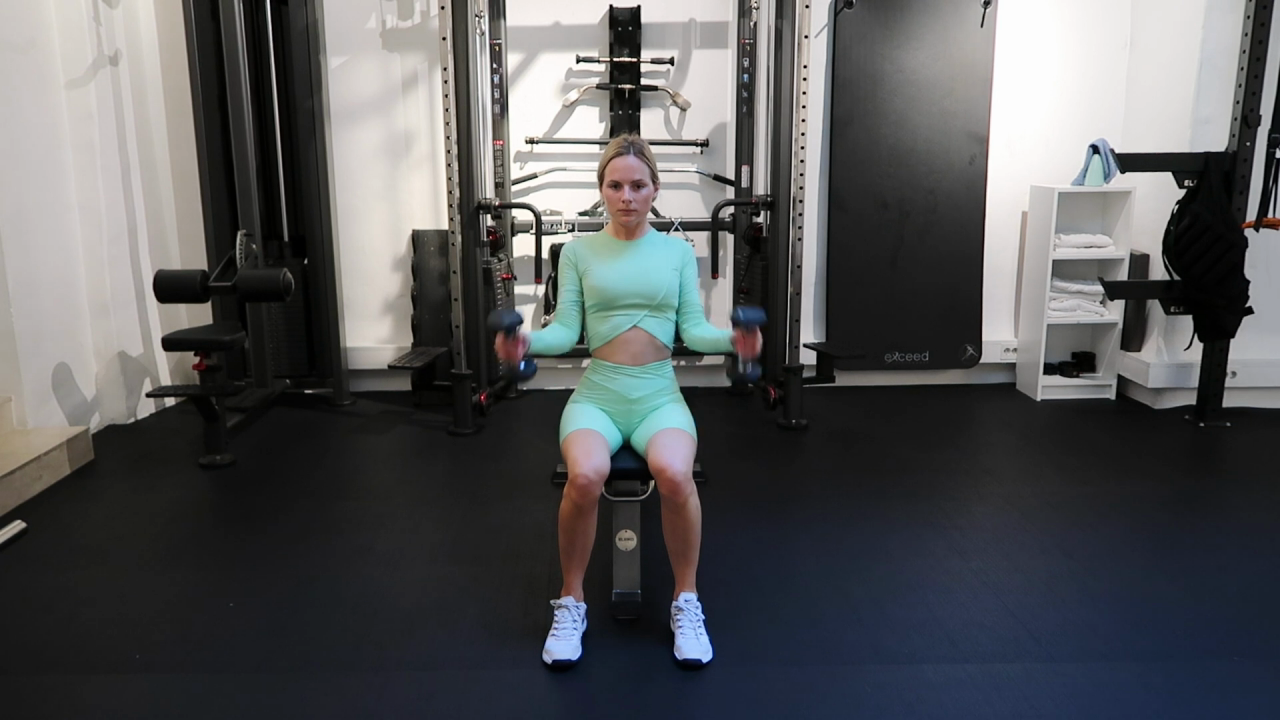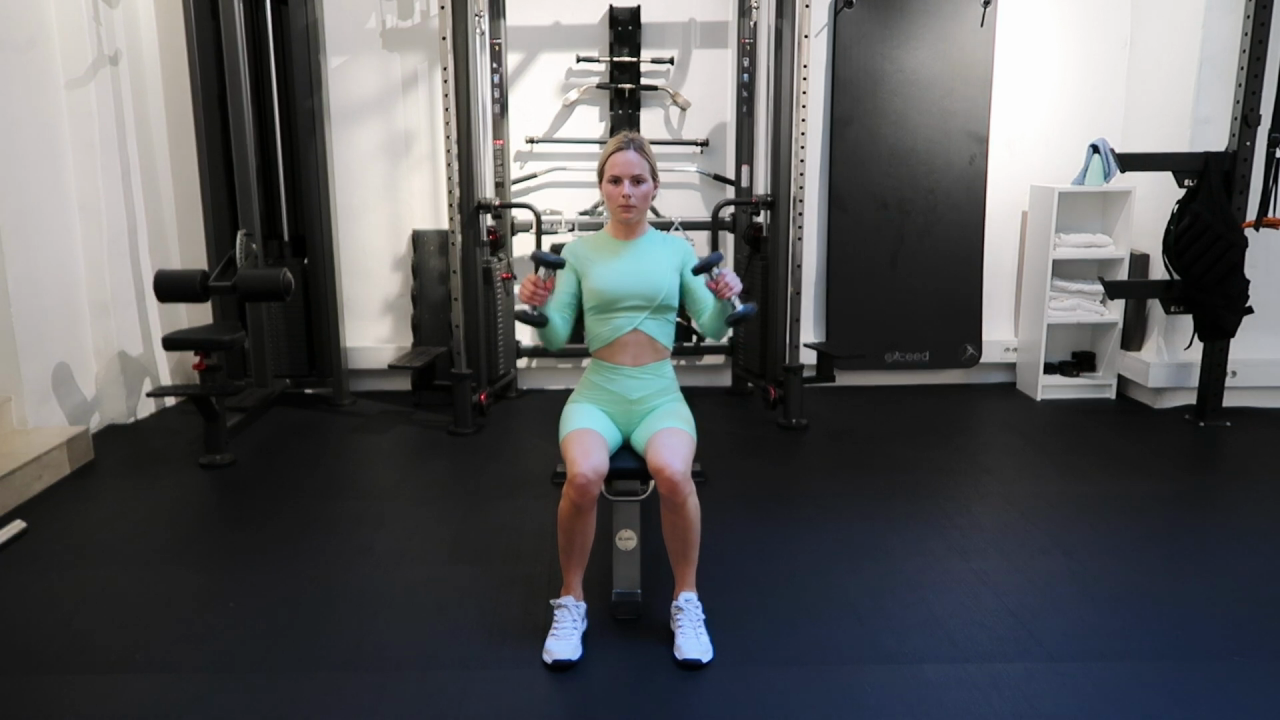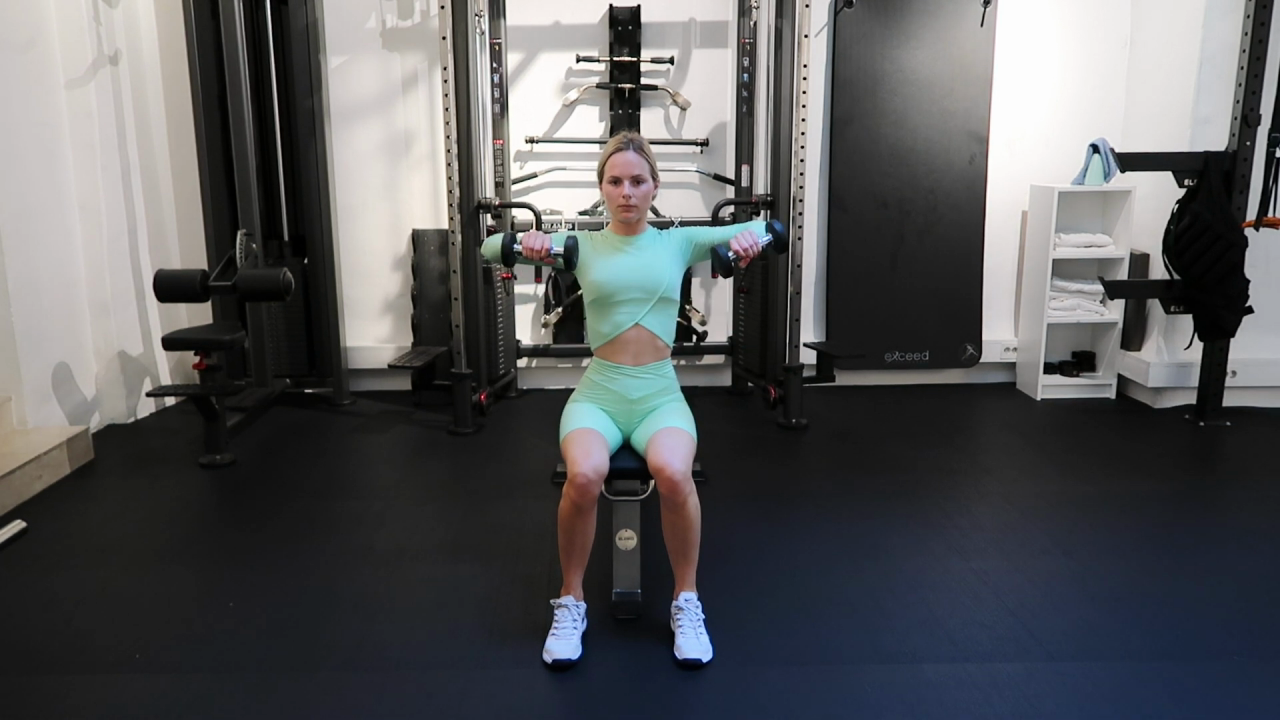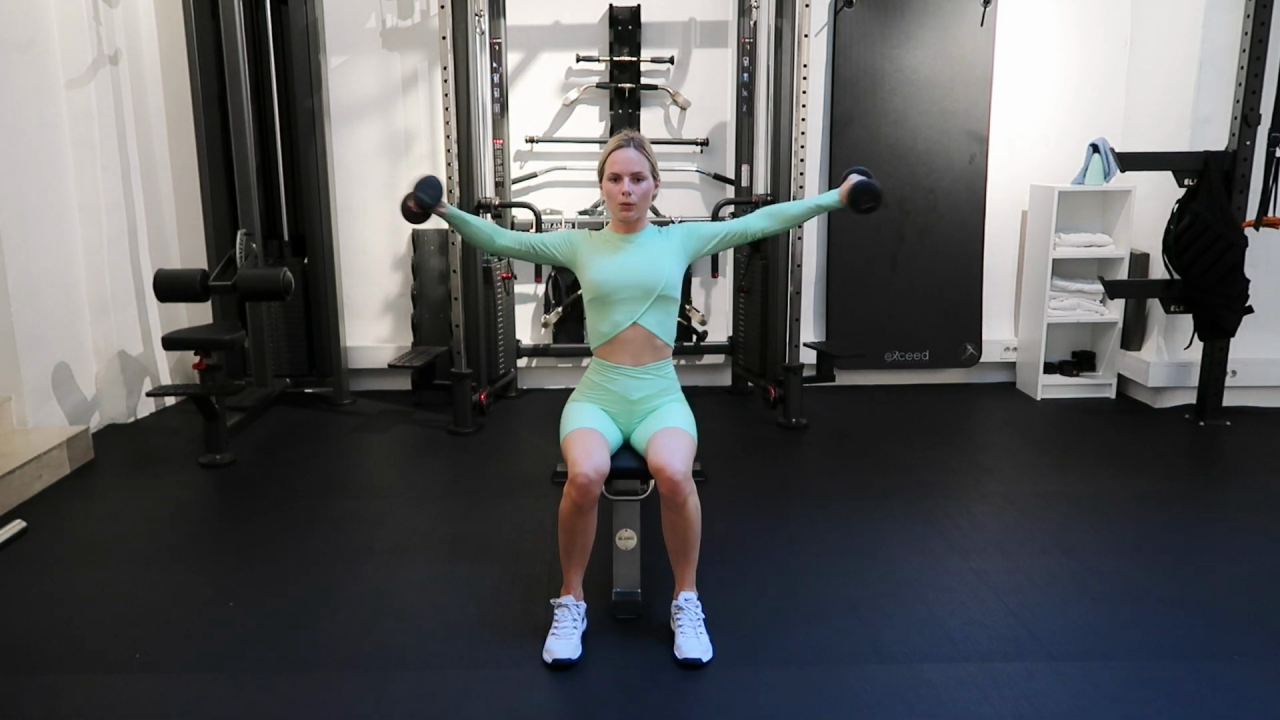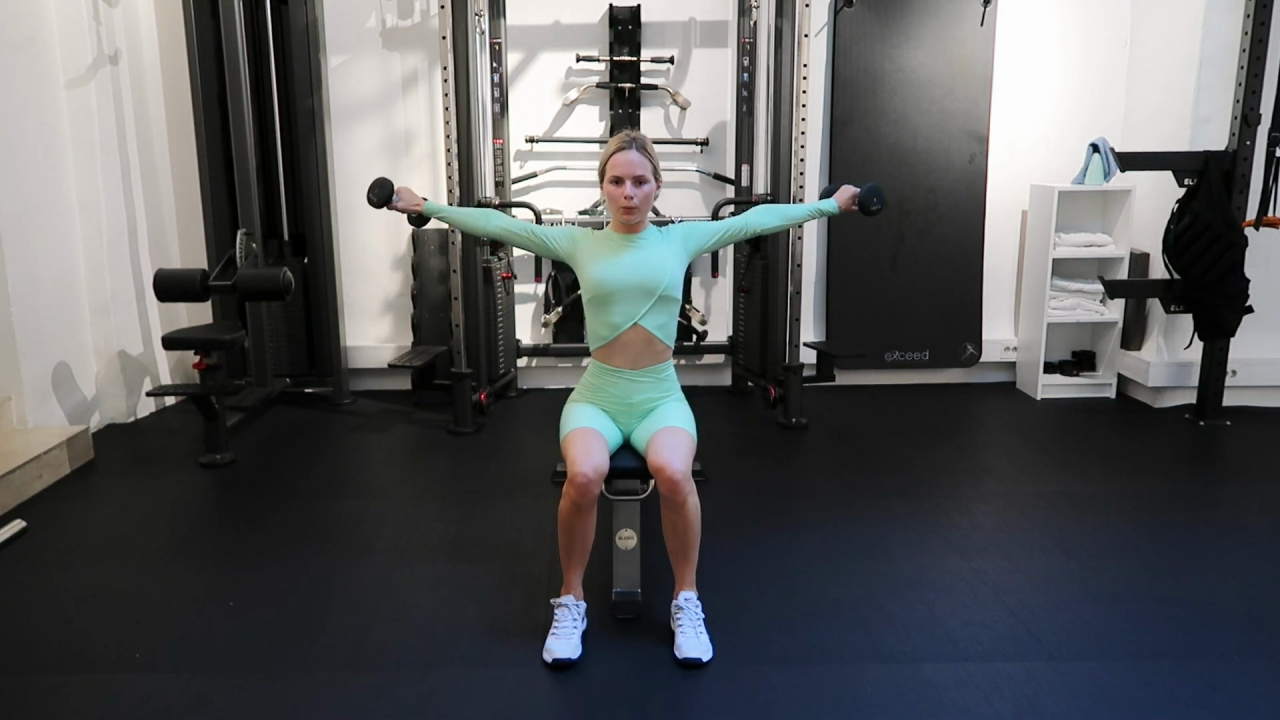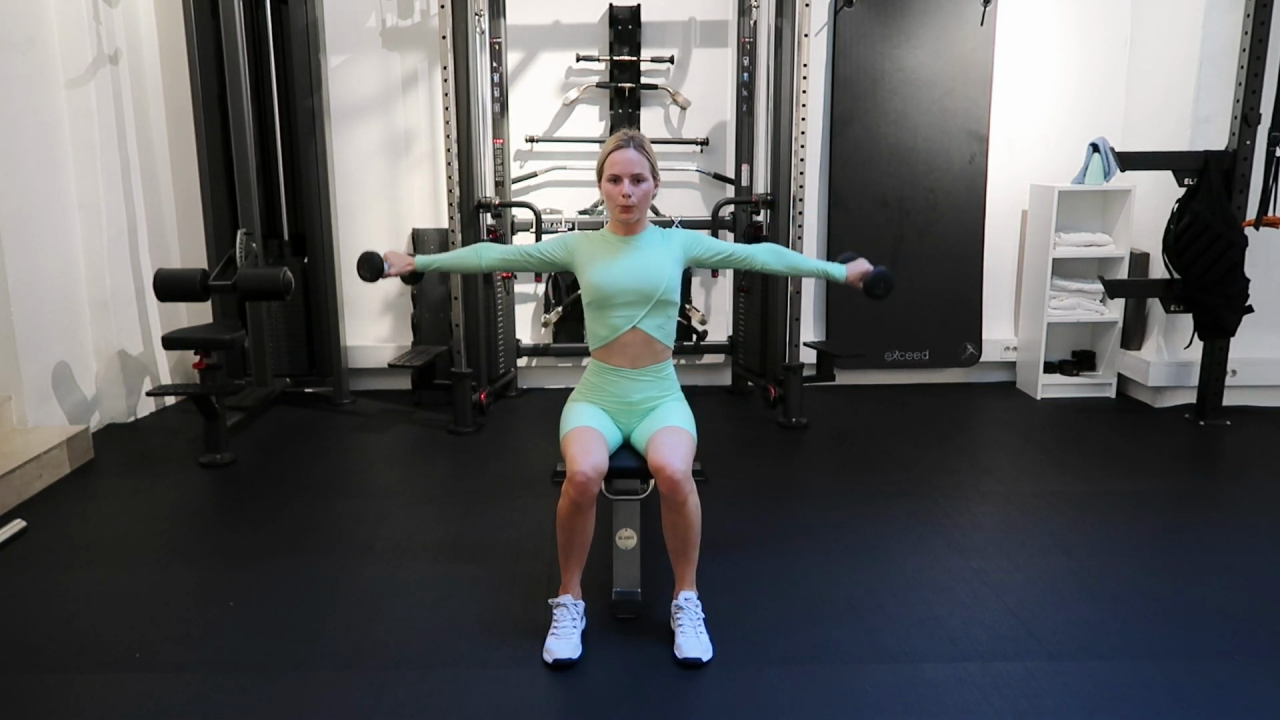
dt=0.5s
person 1, frame 1
left shoulder: (678, 251)
right shoulder: (577, 251)
left elbow: (693, 331)
right elbow: (566, 334)
left wrist: (731, 340)
right wrist: (527, 342)
left hip: (659, 393)
right hip: (596, 394)
left knee: (675, 475)
right knee: (585, 477)
left ankle: (686, 601)
right ankle: (570, 603)
person 1, frame 2
left shoulder: (678, 249)
right shoulder: (578, 252)
left elbow: (711, 329)
right elbow: (558, 337)
left wrist: (725, 301)
right wrist: (539, 308)
left hip: (659, 394)
right hip: (596, 394)
left knee: (673, 475)
right knee: (583, 477)
left ankle: (686, 602)
right ankle: (570, 604)
person 1, frame 3
left shoulder: (679, 242)
right shoulder: (583, 245)
left elbow: (755, 231)
right elbow: (491, 249)
left wrist: (750, 235)
right wrist: (524, 241)
left hip: (661, 394)
right hip: (598, 393)
left knee: (673, 475)
right knee: (584, 476)
left ankle: (686, 601)
right ankle: (570, 603)
person 1, frame 4
left shoulder: (681, 239)
right shoulder: (579, 244)
left elbow: (756, 222)
right elbow: (497, 240)
left wrist: (831, 197)
right wrist: (446, 211)
left hip: (661, 394)
right hip: (598, 393)
left knee: (674, 475)
right knee: (584, 477)
left ankle: (686, 601)
right ankle: (570, 602)
person 1, frame 5
left shoulder: (681, 239)
right shoulder: (579, 243)
left elbow: (757, 220)
right elbow: (499, 224)
left wrist: (830, 205)
right wrist: (426, 207)
left hip: (661, 396)
right hip: (597, 396)
left knee: (673, 474)
right knee: (584, 476)
left ankle: (686, 601)
right ankle: (570, 602)
person 1, frame 6
left shoulder: (679, 244)
right shoulder: (578, 247)
left elbow: (759, 254)
right elbow: (496, 254)
left wrist: (839, 270)
right wrist: (417, 261)
left hip: (660, 396)
right hip: (596, 395)
left knee: (674, 473)
right knee: (582, 475)
left ankle: (686, 601)
right ankle: (568, 602)
